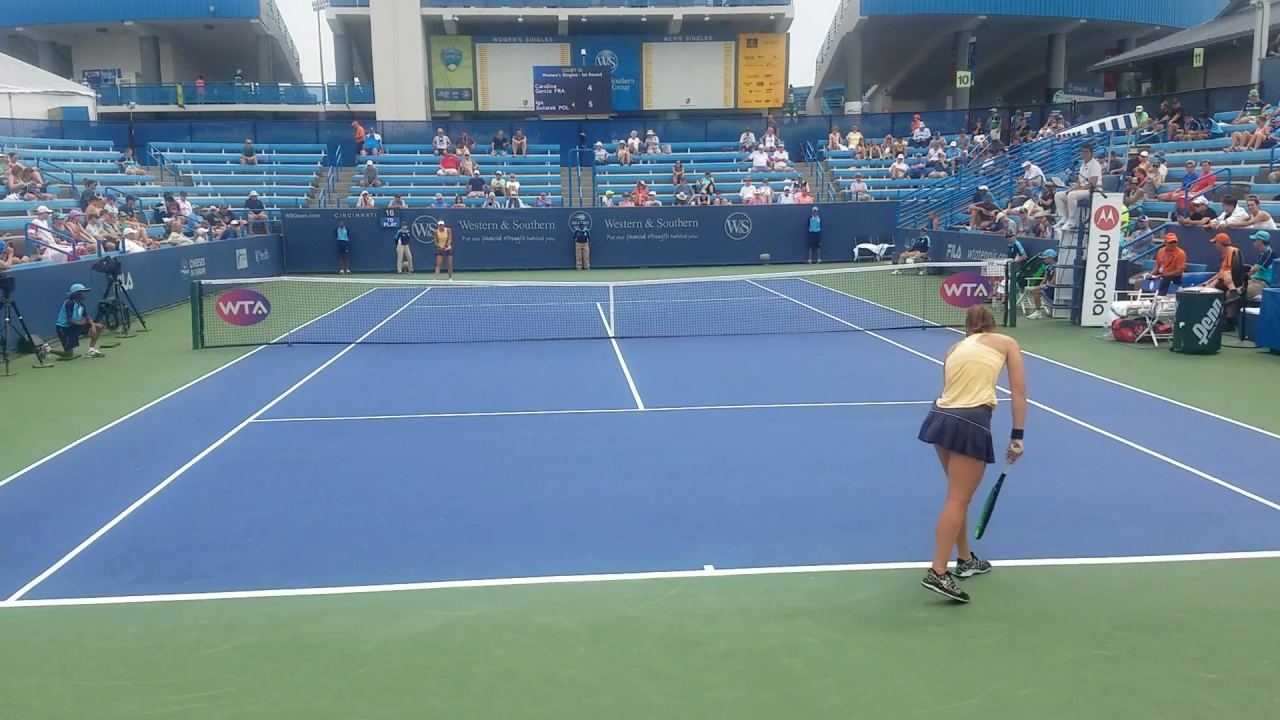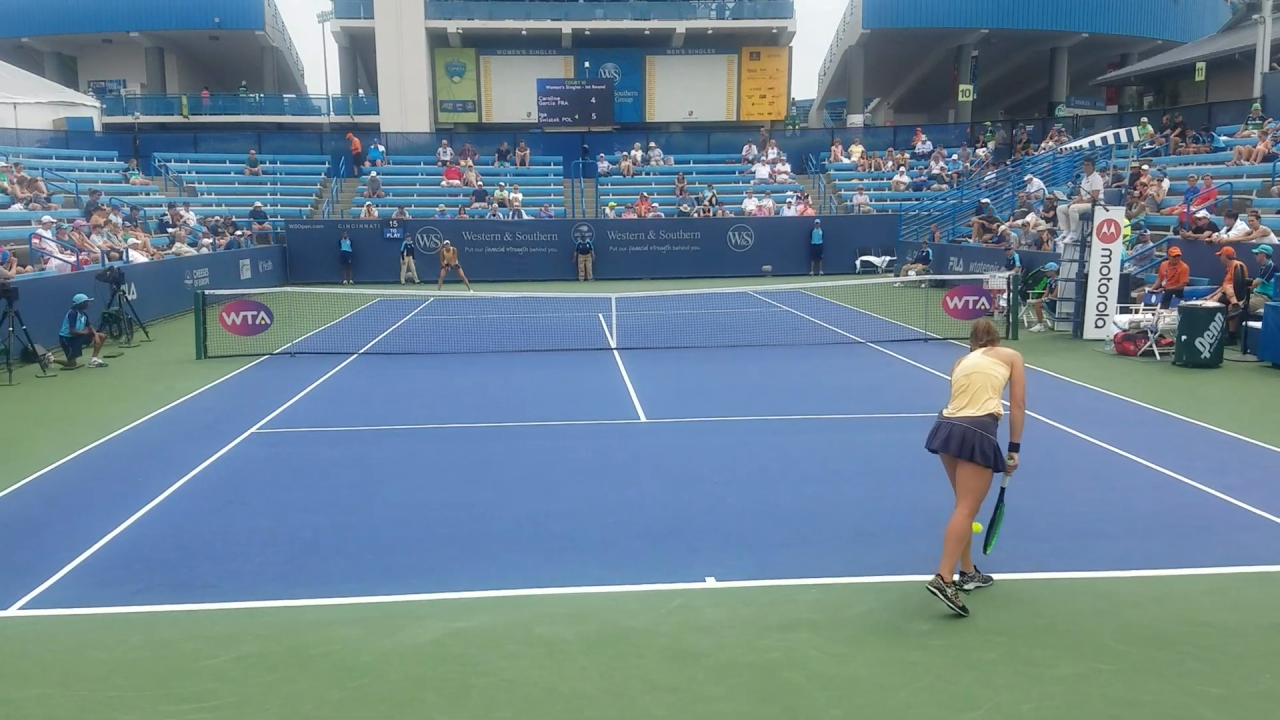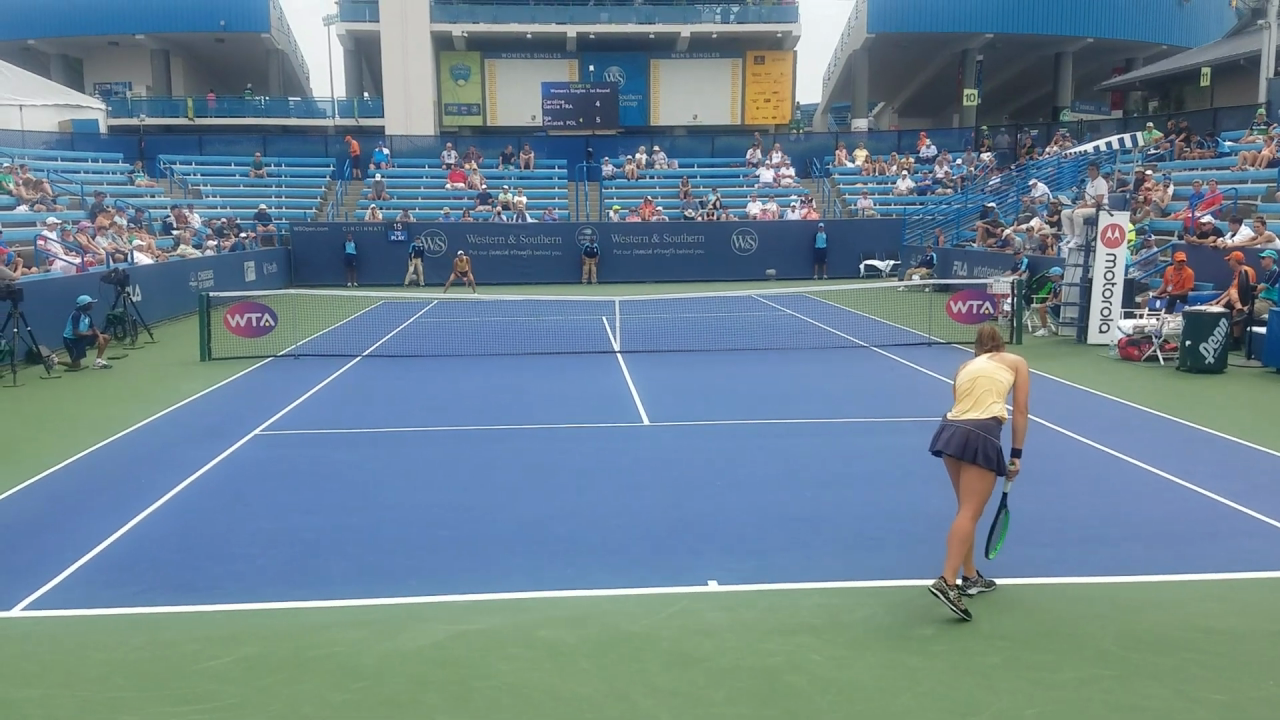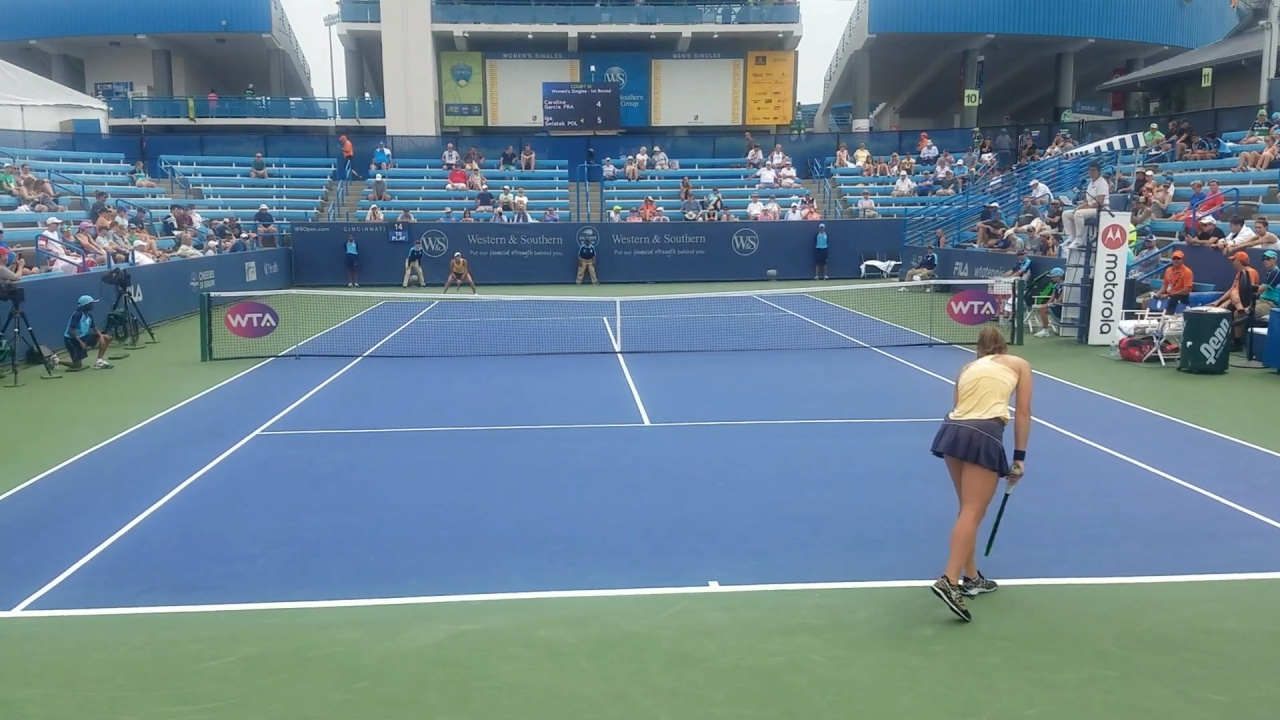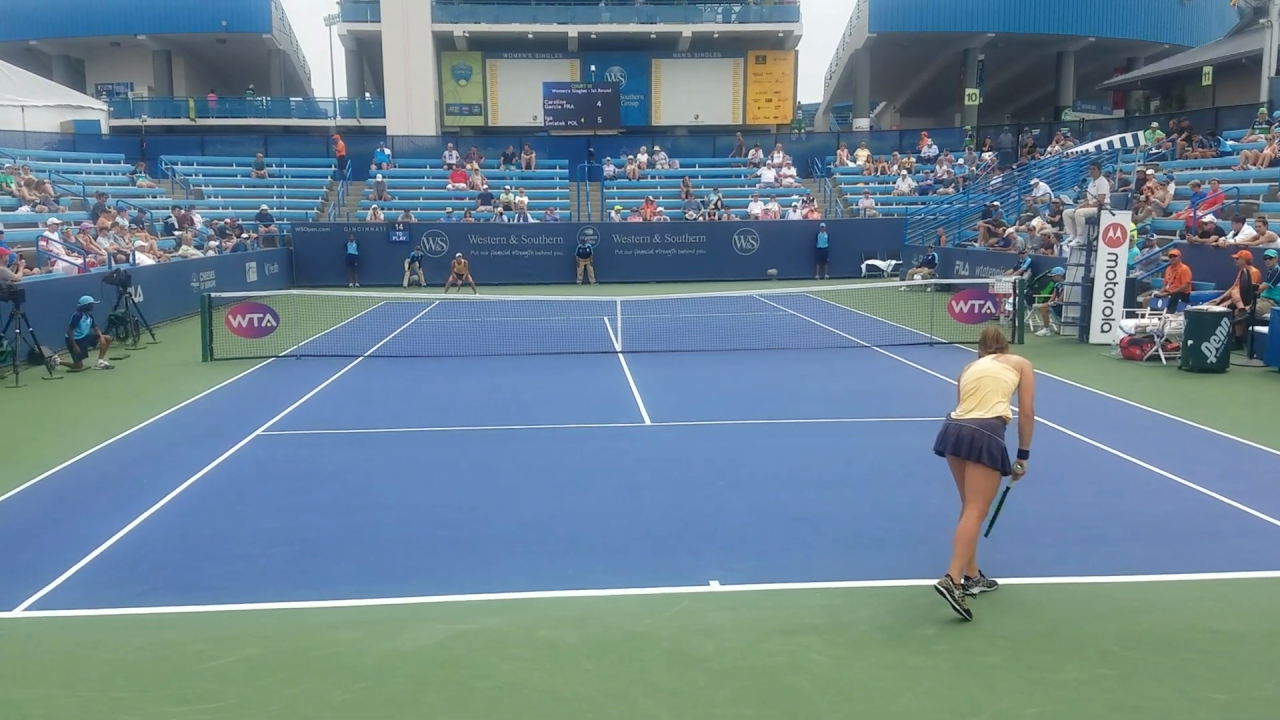
dt=0.4s
person 1, frame 1
left shoulder: (955, 348)
right shoulder: (1006, 342)
right elbow: (1019, 391)
right wrist: (1017, 436)
left hip: (940, 417)
right hip: (970, 422)
left knee: (959, 495)
right knee: (957, 500)
left ankle: (965, 560)
right ankle: (938, 572)
person 1, frame 2
left shoulder: (961, 361)
right shoulder: (1011, 355)
right elbow: (1018, 405)
right wrist: (1014, 449)
left hip: (946, 427)
right hip: (977, 431)
left knee: (965, 505)
right knee: (966, 509)
left ankle: (967, 572)
right ankle: (943, 579)
person 1, frame 3
left shoulder: (965, 367)
right shoulder: (1016, 361)
right elbow: (1020, 411)
right wrist: (1016, 454)
left hip: (949, 430)
right hip: (982, 434)
left knee: (967, 509)
right knee: (969, 513)
left ankle: (970, 578)
right ankle: (947, 582)
person 1, frame 4
left shoulder: (968, 368)
right shoulder: (1019, 364)
right elbow: (1023, 412)
right wrist: (1019, 457)
left hip: (951, 430)
right hip: (984, 434)
left knee: (968, 508)
right knee: (972, 512)
left ankle: (970, 578)
right ankle: (949, 581)
person 1, frame 5
left shoulder: (969, 368)
right shoulder: (1020, 363)
right elbow: (1026, 413)
right wrist: (1023, 456)
left hip: (953, 429)
right hip: (985, 433)
left knee: (970, 506)
right knee: (975, 511)
left ankle: (972, 577)
right ankle: (952, 580)
